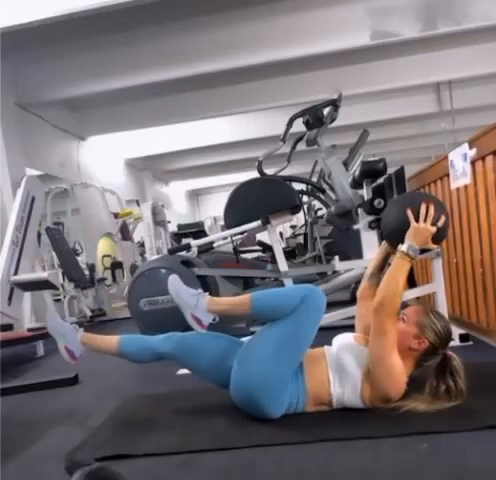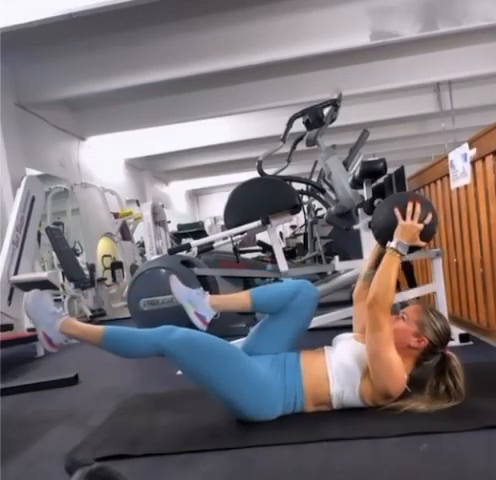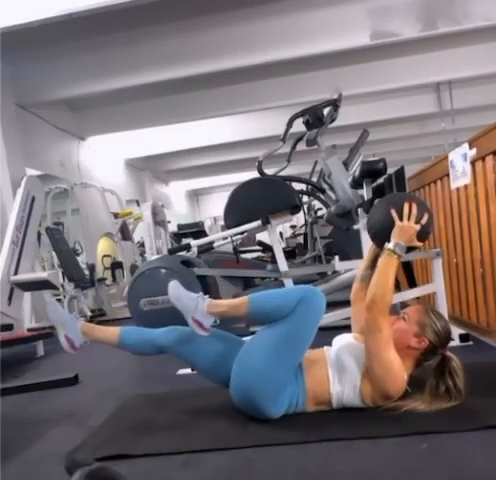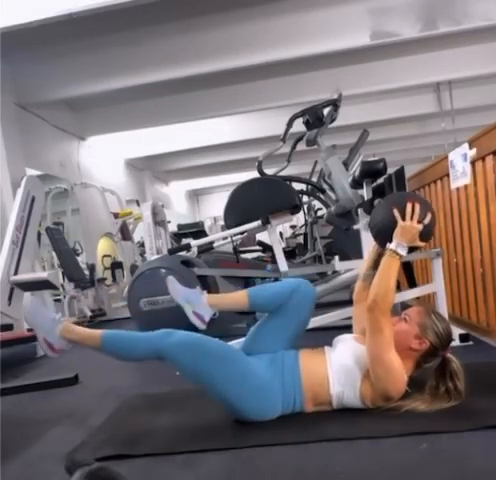
dt=1s
person 1, frame 1
left shoulder: (390, 380)
right shoulder: (372, 349)
left elbow: (382, 310)
right elbow: (366, 298)
left wrist: (410, 249)
right wrist: (388, 246)
left hip: (262, 390)
right hip: (256, 373)
left knee: (311, 296)
right knee: (172, 342)
left ankle: (209, 306)
right ankle: (82, 342)
person 1, frame 2
left shoulder: (390, 377)
right shoulder: (371, 349)
left elbow: (376, 307)
right elbow: (362, 297)
left wrist: (400, 246)
right wrist: (380, 246)
left hip: (261, 392)
right hip: (264, 367)
left knee: (170, 337)
right knee: (303, 291)
left ankle: (65, 328)
right ankle: (208, 306)
person 1, frame 3
left shoulder: (391, 378)
right shoulder: (372, 349)
left elbow: (374, 310)
right elbow: (360, 298)
left wrist: (396, 246)
right wrist: (377, 247)
left hip: (262, 390)
right hip: (256, 375)
left knee: (310, 296)
right knee: (174, 336)
left ankle: (209, 308)
right ankle: (82, 332)
person 1, frame 4
left shoulder: (390, 380)
right shoulder: (372, 349)
left elbow: (376, 309)
right elbow: (361, 298)
left wrist: (399, 247)
right wrist: (380, 246)
left hip: (260, 392)
right hip: (263, 367)
left knee: (168, 341)
right knee: (302, 290)
left ankle: (65, 334)
right ankle: (206, 305)
